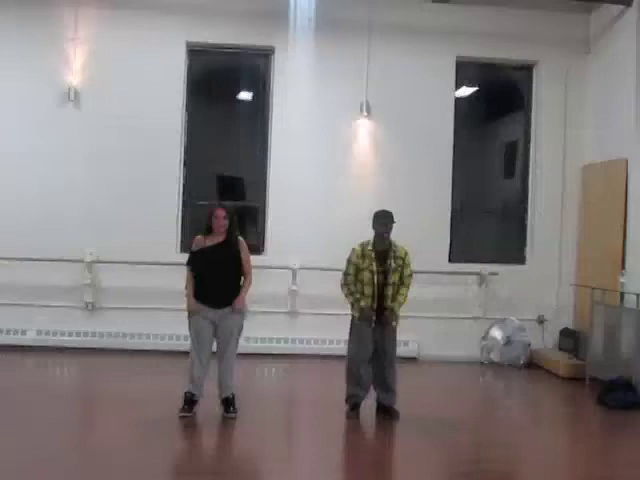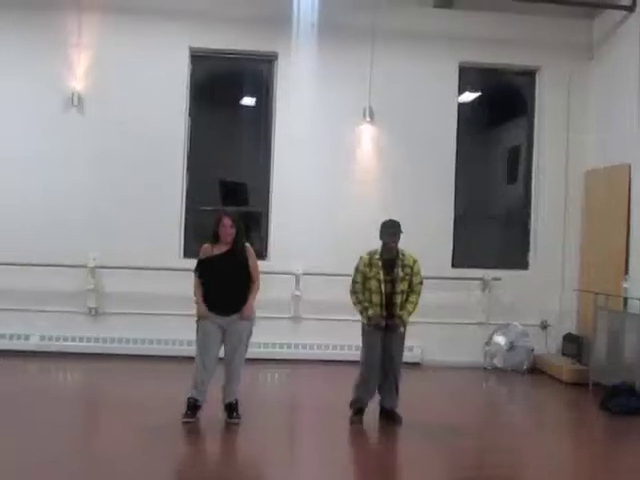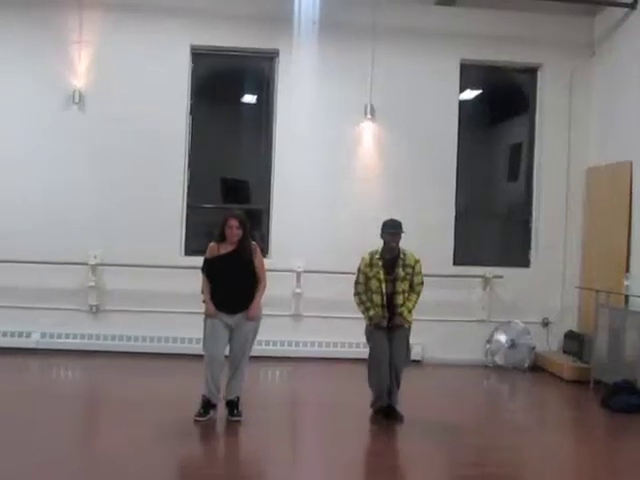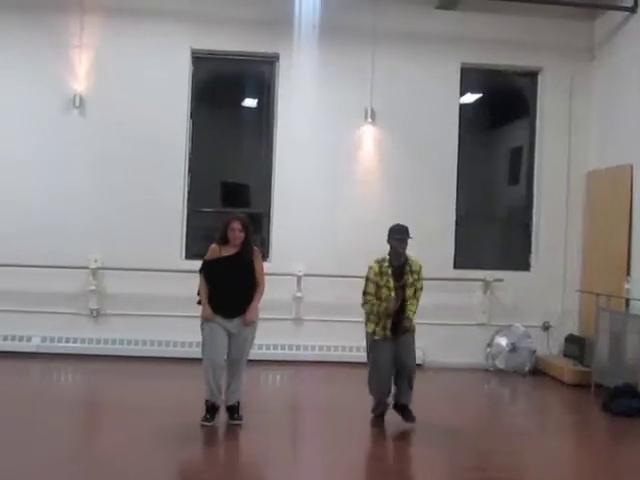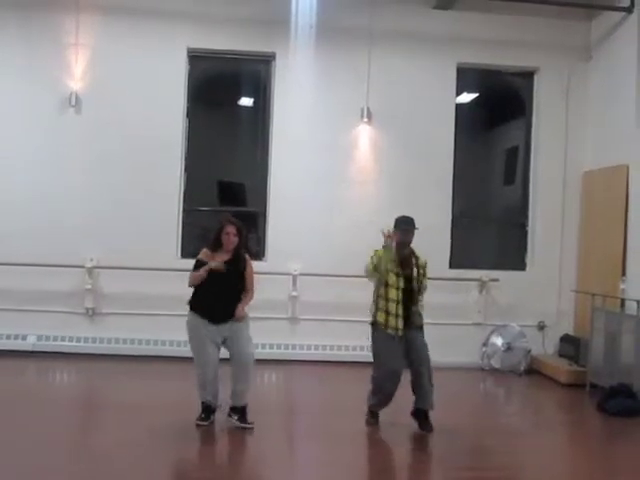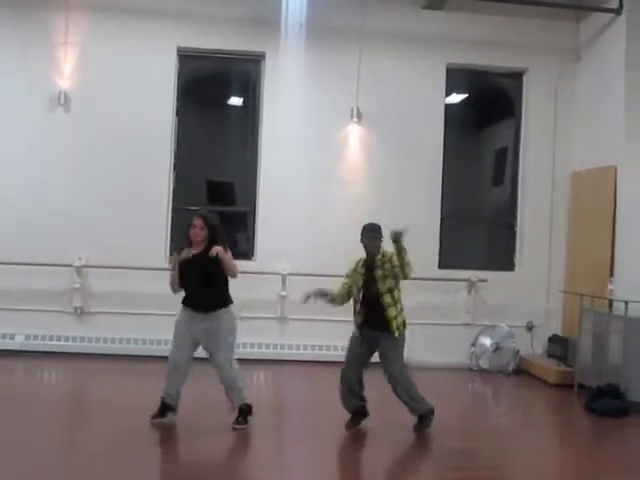
dt=0.4s
person 1, frame 1
left shoulder: (238, 243)
right shoulder: (199, 242)
left elbow: (247, 274)
right elbow: (191, 272)
left wrist: (242, 296)
right wrist: (189, 298)
left hip: (230, 307)
right hip: (202, 307)
left knee: (227, 353)
right knee: (199, 351)
left ankle: (228, 397)
right ankle: (192, 396)
person 1, frame 2
left shoulder: (245, 250)
right shoulder: (207, 250)
left elbow: (255, 281)
right elbow: (198, 279)
left wrist: (249, 304)
right wrist: (200, 303)
left hip: (239, 315)
right hip: (211, 314)
left knee: (235, 360)
right knee: (204, 357)
left ankle: (231, 403)
right ankle: (195, 401)
person 1, frame 3
left shoulder: (252, 249)
right shoulder: (214, 249)
left elbow: (262, 280)
right elbow: (206, 278)
left wrist: (256, 304)
right wrist: (208, 302)
left hip: (246, 313)
right hip: (218, 313)
left knee: (239, 358)
right knee: (213, 355)
left ankle: (233, 400)
right ankle: (210, 401)
person 1, frame 4
left shoulder: (253, 254)
right shoulder: (214, 251)
left elbow: (260, 285)
right elbow: (203, 278)
left wrist: (253, 307)
right wrist: (205, 305)
left hip: (243, 317)
right hip: (215, 316)
left knee: (237, 362)
right knee: (214, 360)
left ankle: (233, 404)
right ankle: (212, 405)
person 1, frame 5
left shoulder: (243, 260)
right shoulder: (206, 256)
left elbow: (249, 290)
right elbow: (192, 282)
left wrist: (243, 306)
right wrist: (208, 267)
left hip: (233, 321)
right hip: (202, 320)
left knee: (245, 359)
right knee: (206, 366)
left ankle: (238, 408)
right ankle: (208, 406)
person 1, frame 6
left shoulder: (217, 252)
right shoulder: (185, 255)
left elbow: (234, 273)
right elbow: (176, 288)
left wrist: (222, 255)
right wrist: (174, 267)
left hip: (219, 317)
right hip: (190, 316)
left knee: (224, 364)
right knee: (177, 360)
left ankle: (243, 409)
right ankle: (168, 405)
person 2, frame 1
left shoulder: (401, 254)
right shoulder: (359, 252)
left elbow: (405, 284)
right elbow: (347, 282)
left wrist: (394, 308)
right wrist: (360, 305)
left hip: (387, 315)
right hip: (363, 314)
left knee: (387, 359)
right knee: (358, 357)
left ankle: (386, 403)
right ankle: (354, 402)
person 2, frame 2
left shoulder: (410, 262)
right shoulder: (366, 260)
left elbow: (415, 291)
right elbow: (356, 291)
left wrist: (403, 316)
right wrist: (369, 314)
left hip: (396, 321)
right hip: (373, 321)
left knee: (393, 364)
right knee: (370, 363)
left ankle: (388, 408)
right ankle: (358, 407)
person 2, frame 3
left shoulder: (412, 261)
right shoulder: (368, 261)
left elbow: (416, 291)
right elbow: (359, 292)
left wrist: (404, 314)
right wrist: (371, 315)
left hip: (399, 321)
right hip: (377, 320)
left knee: (397, 363)
right knee: (379, 362)
left ankle: (391, 405)
right ankle: (379, 405)
person 2, frame 4
left shoulder: (415, 267)
right shoulder: (376, 267)
left elbow: (416, 294)
right elbow: (368, 301)
left wrist: (409, 316)
right wrist: (386, 308)
left hip: (403, 325)
right hip: (379, 326)
left knee: (408, 364)
right knee: (380, 369)
left ankle: (402, 402)
right ankle: (379, 409)
person 2, frame 5
left shoulder: (420, 262)
right shoulder: (383, 255)
right elbow: (372, 273)
left wrist: (417, 306)
right wrist: (388, 249)
left hip: (412, 322)
right hip: (386, 323)
left knee: (422, 364)
right knee: (388, 368)
left ankle: (422, 410)
right ankle: (374, 407)
person 2, frame 6
left shoulder: (390, 260)
right shoulder: (357, 268)
left elbow: (405, 272)
right elbow: (342, 297)
left wrist: (399, 246)
right wrist: (323, 294)
left hip: (390, 330)
right hip: (365, 329)
left knee: (397, 374)
right knee: (350, 370)
left ankle: (424, 412)
right ankle: (358, 409)
